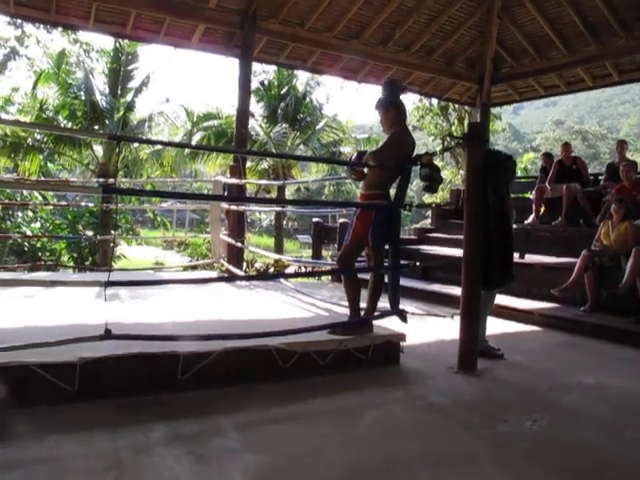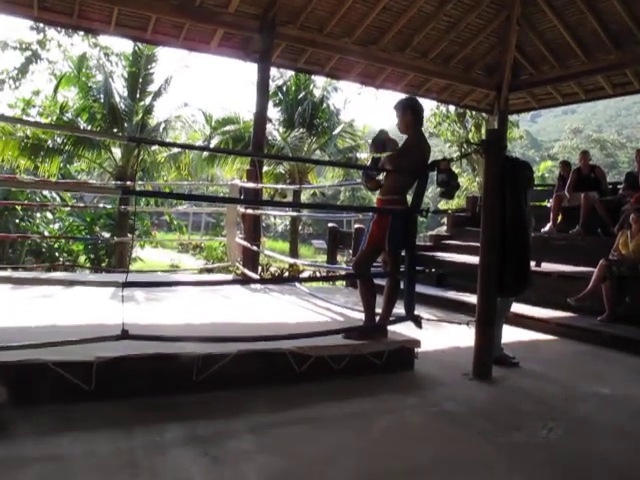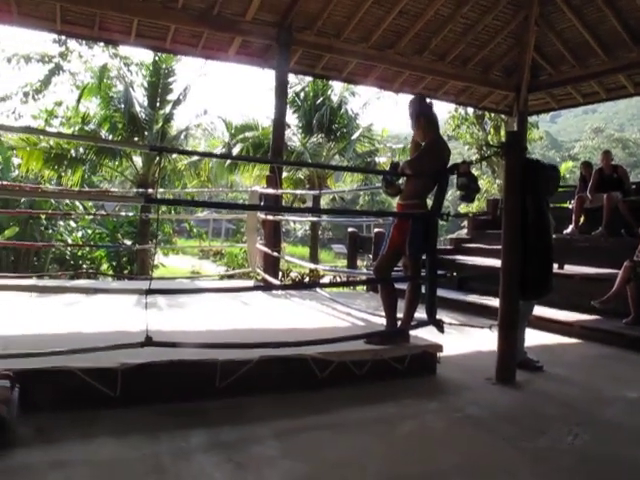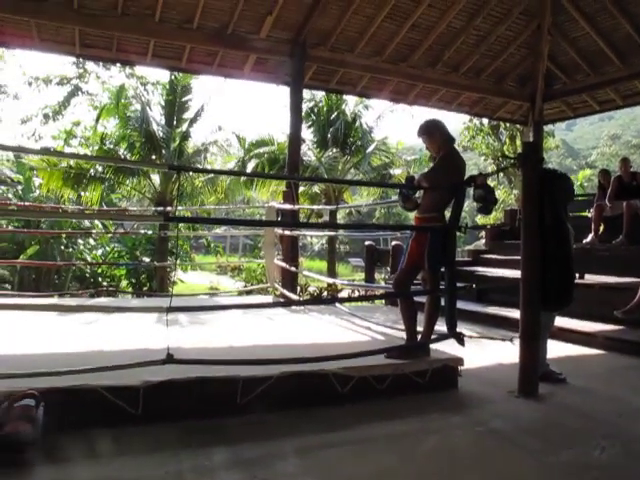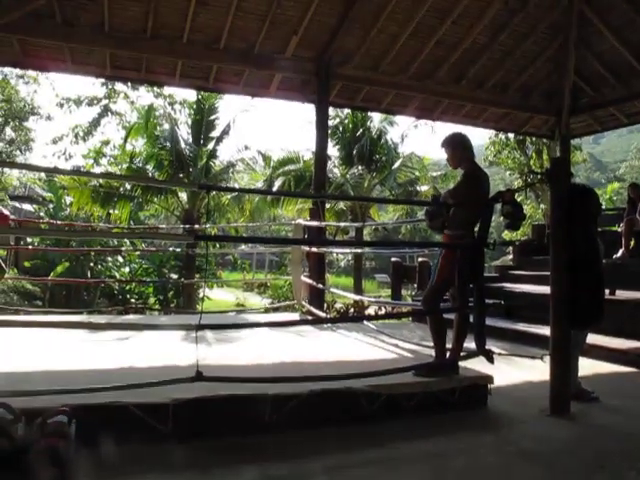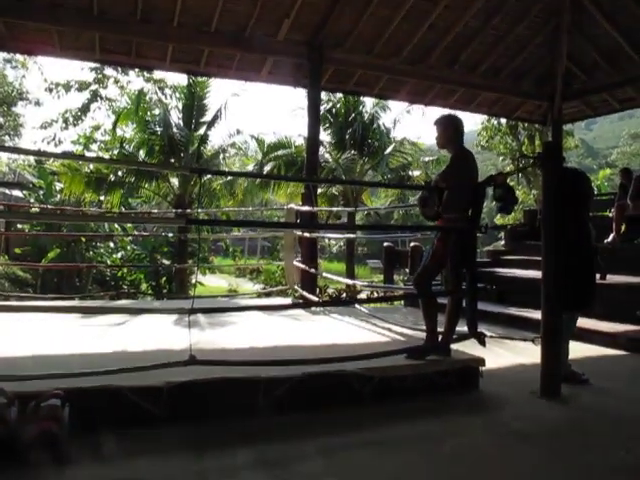
dt=0.7s
person 1, frame 1
left shoulder: (399, 135)
right shoulder: (403, 137)
left elbow: (377, 157)
left wrist: (365, 157)
left hip: (374, 205)
right hip: (380, 204)
left knee: (345, 260)
right knee: (375, 263)
left ankle: (356, 319)
right ankle: (365, 319)
person 1, frame 2
left shoulder: (415, 141)
right shoulder: (418, 142)
left elbow: (392, 162)
left wrist: (382, 161)
left hip: (390, 210)
right hip: (396, 210)
left knee: (361, 265)
right knee: (392, 269)
left ankle: (370, 324)
right ankle: (380, 325)
person 1, frame 3
left shoulder: (434, 145)
right shoulder: (438, 147)
left elbow: (411, 166)
left wrist: (401, 167)
left hip: (411, 214)
right hip: (417, 214)
left knee: (382, 269)
right knee: (413, 272)
left ankle: (392, 329)
right ankle: (402, 329)
person 1, frame 4
left shoulder: (448, 157)
right shoulder: (455, 160)
left elbow: (427, 180)
left wrist: (417, 180)
left hip: (429, 227)
right hip: (436, 227)
left knee: (401, 283)
right knee: (432, 285)
left ankle: (412, 343)
right ankle: (423, 343)
person 1, frame 5
left shoulder: (471, 176)
right shoulder: (479, 176)
left elbow: (450, 198)
left wrist: (442, 199)
left hip: (457, 245)
right hip: (466, 244)
left knee: (431, 300)
right knee: (460, 302)
left ankle: (441, 361)
right ankle: (452, 361)
person 1, frame 6
left shoulder: (460, 158)
right shoulder: (466, 158)
left elbow: (441, 181)
left wrist: (435, 183)
left hip: (452, 229)
right hip: (459, 228)
left knee: (422, 280)
right knee: (454, 286)
left ankle: (432, 340)
right ankle: (444, 343)
person 2, frame 1
left shoulder: (497, 192)
right shoulder: (496, 193)
right elbow: (500, 221)
left hip: (493, 247)
right hip: (493, 248)
left knee: (488, 290)
right knee: (488, 290)
left ankle: (479, 340)
right ankle: (479, 342)
person 2, frame 2
left shoulder: (515, 197)
right shoulder: (512, 197)
right elbow: (520, 226)
left hip: (510, 252)
right hip: (510, 254)
left knee: (504, 297)
right knee: (505, 297)
left ankle: (495, 348)
right ankle: (494, 350)
person 2, frame 3
left shoulder: (534, 201)
right shoulder: (533, 203)
left hip: (531, 254)
right hip: (531, 256)
left knee: (524, 302)
right knee: (526, 301)
left ankle: (517, 352)
right ankle: (517, 354)
person 2, frame 4
left shoulder: (552, 214)
right shoulder: (552, 215)
right elbow: (556, 245)
left hip: (549, 269)
right hip: (551, 270)
left knee: (544, 318)
right knee: (545, 317)
left ankle: (540, 365)
right ankle: (540, 367)
person 2, frame 5
left shoulder: (573, 207)
right shoulder: (582, 207)
left hip: (577, 274)
right hip: (581, 275)
left knee: (575, 329)
right knee: (577, 329)
left ankle: (571, 381)
right ankle: (572, 384)
person 2, frame 6
left shoulder: (559, 179)
right shoulder: (574, 178)
left hip: (567, 251)
right hip: (574, 251)
left knee: (566, 307)
right knee: (569, 307)
left ankle: (561, 363)
right ankle: (562, 365)
